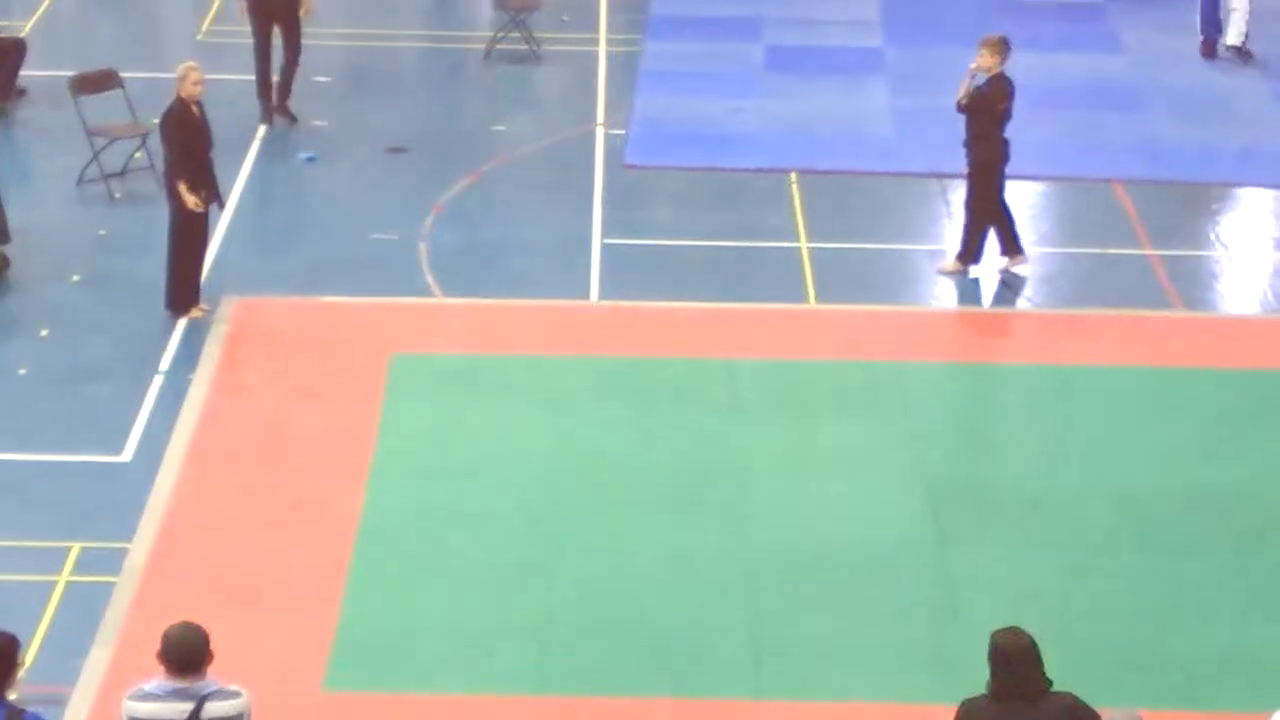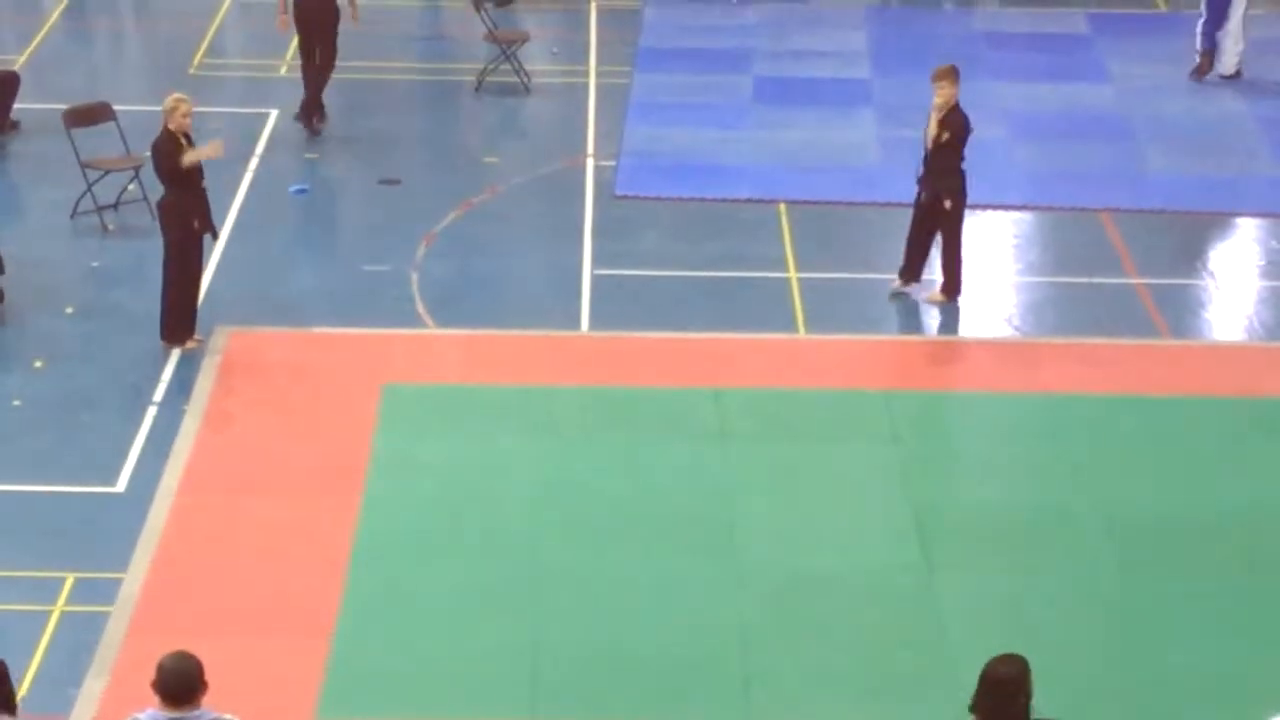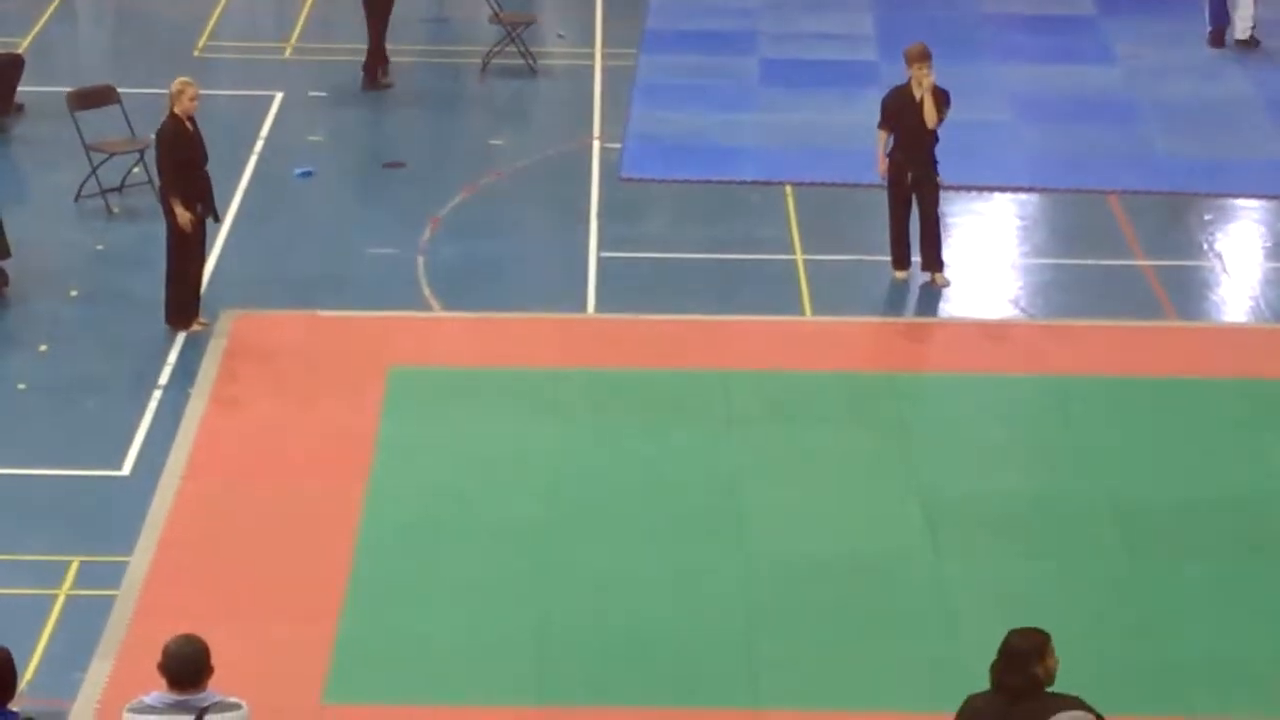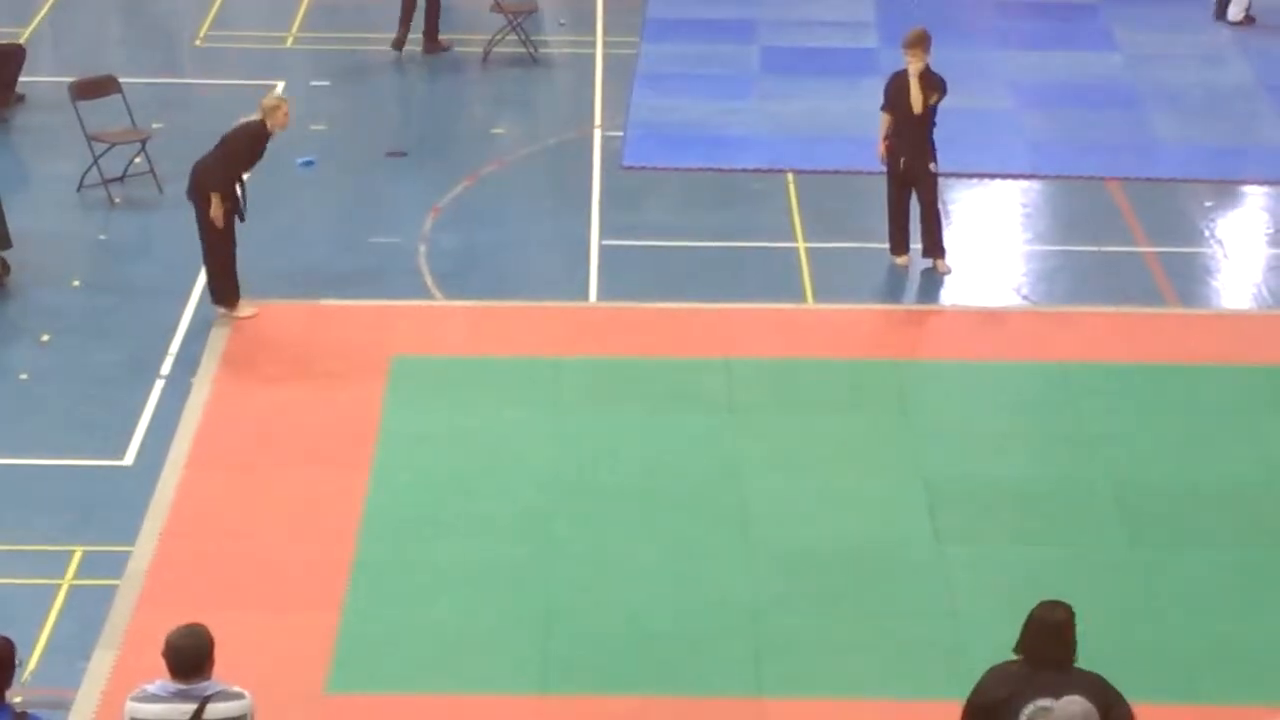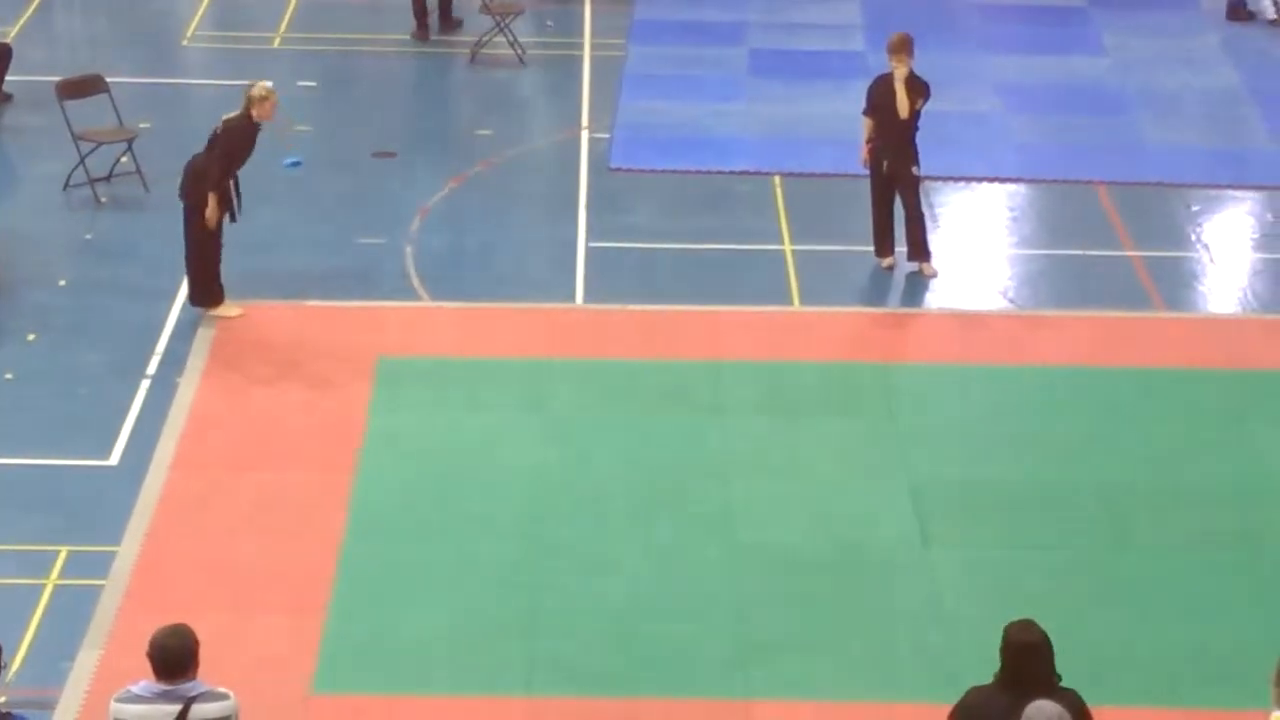
dt=1s
person 1, frame 1
left shoulder: (197, 108)
right shoulder: (173, 116)
right elbow: (173, 160)
left wrist: (208, 186)
right wrist: (184, 193)
left hip: (200, 184)
right hip: (185, 187)
left knee: (198, 243)
right knee: (184, 244)
left ankle: (191, 299)
right ankle: (180, 304)
person 1, frame 2
left shoulder: (184, 140)
right shoulder: (162, 144)
right elbow: (174, 164)
right wrist: (202, 153)
left hip: (191, 212)
right hip: (176, 215)
left knee: (192, 274)
right knee: (178, 274)
left ankle: (186, 330)
right ankle: (174, 335)
person 1, frame 3
left shoulder: (190, 123)
right shoulder: (168, 131)
right elbow: (167, 175)
left wrist: (204, 200)
right wrist: (178, 209)
left hip: (196, 200)
right hip: (180, 204)
left knee: (196, 258)
right knee: (182, 259)
left ankle: (191, 313)
right ankle: (179, 318)
person 1, frame 4
left shoulder: (260, 131)
right shoulder: (251, 134)
right elbow: (223, 165)
left wrist: (229, 196)
right wrist: (215, 204)
left hip: (218, 184)
right hip: (206, 185)
left knee: (226, 243)
right knee: (219, 244)
left ankle: (230, 299)
right ankle: (228, 302)
person 1, frame 5
left shoulder: (248, 124)
right shoulder: (239, 129)
right elbow: (218, 165)
left wrist: (217, 202)
right wrist: (213, 204)
left hip: (205, 181)
right hip: (200, 184)
left knee: (209, 242)
right knee: (205, 243)
left ankle: (212, 299)
right ankle: (213, 302)
person 2, frame 1
left shoulder: (991, 89)
right shoulder: (1002, 85)
left elbow: (961, 105)
left wrist: (969, 77)
left hip: (985, 152)
right hip: (992, 149)
left knee: (977, 206)
right knee: (993, 204)
left ankle: (965, 259)
right ankle: (1014, 252)
person 2, frame 2
left shoulder: (959, 120)
right shoulder: (940, 113)
left elbow: (933, 143)
left wrist: (935, 114)
left hip: (950, 185)
right hip: (931, 181)
left knee: (950, 237)
right knee: (919, 230)
left ankle: (949, 290)
right ankle: (907, 277)
person 2, frame 3
left shoulder: (940, 95)
right shoulder: (895, 96)
left elbow: (932, 123)
right elbow: (885, 128)
left wrist: (927, 92)
right wrist: (881, 158)
left hip: (925, 163)
right hip: (900, 162)
left knee: (930, 215)
right knee: (899, 215)
left ankle: (935, 268)
right ankle: (901, 264)
person 2, frame 4
left shoulder: (935, 83)
right shoulder: (896, 79)
left elbow: (919, 109)
left wrist: (914, 78)
right wrist: (882, 141)
left hip: (922, 149)
right hip: (897, 147)
left knee: (929, 202)
right knee: (897, 200)
left ankle: (936, 254)
right ankle: (900, 250)
person 2, frame 5
left shoulder: (919, 87)
right shoulder: (879, 83)
left elbow: (905, 114)
right elbow: (870, 116)
left wrist: (900, 83)
right wrist: (865, 145)
left hip: (905, 152)
right hip: (880, 150)
left knee: (912, 205)
right knee: (881, 203)
left ankle: (922, 258)
right ankle: (886, 252)
